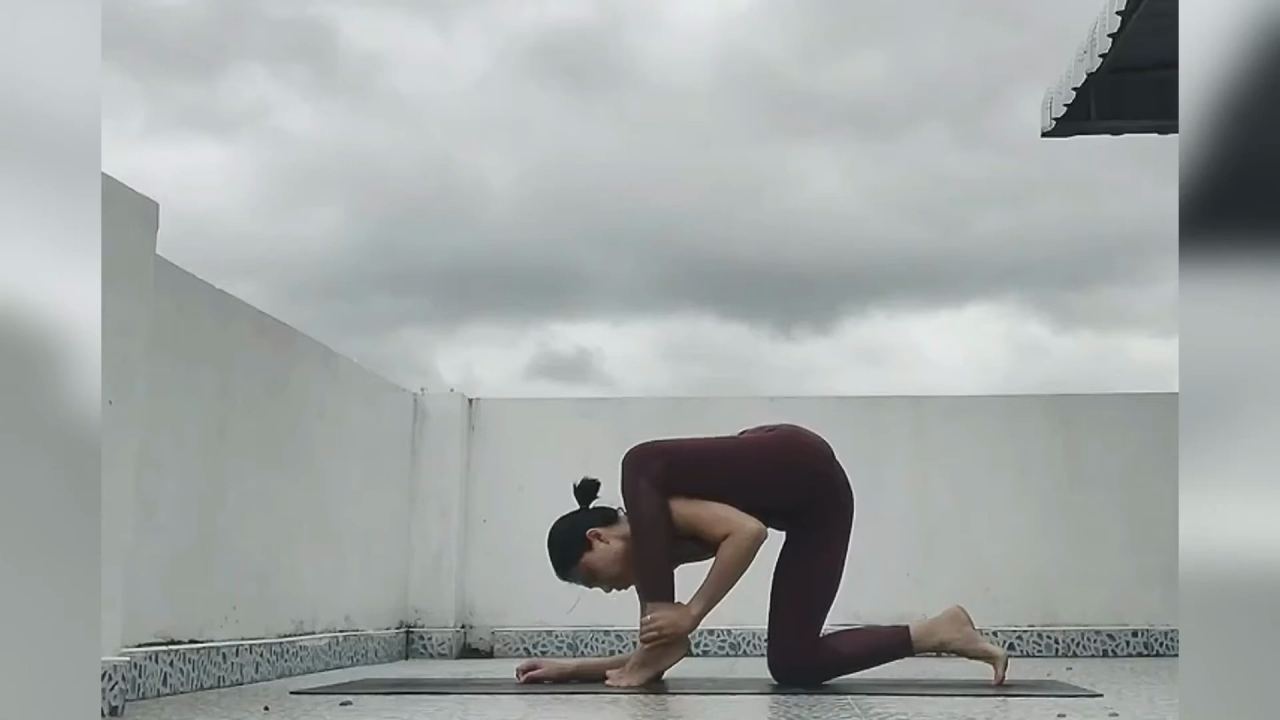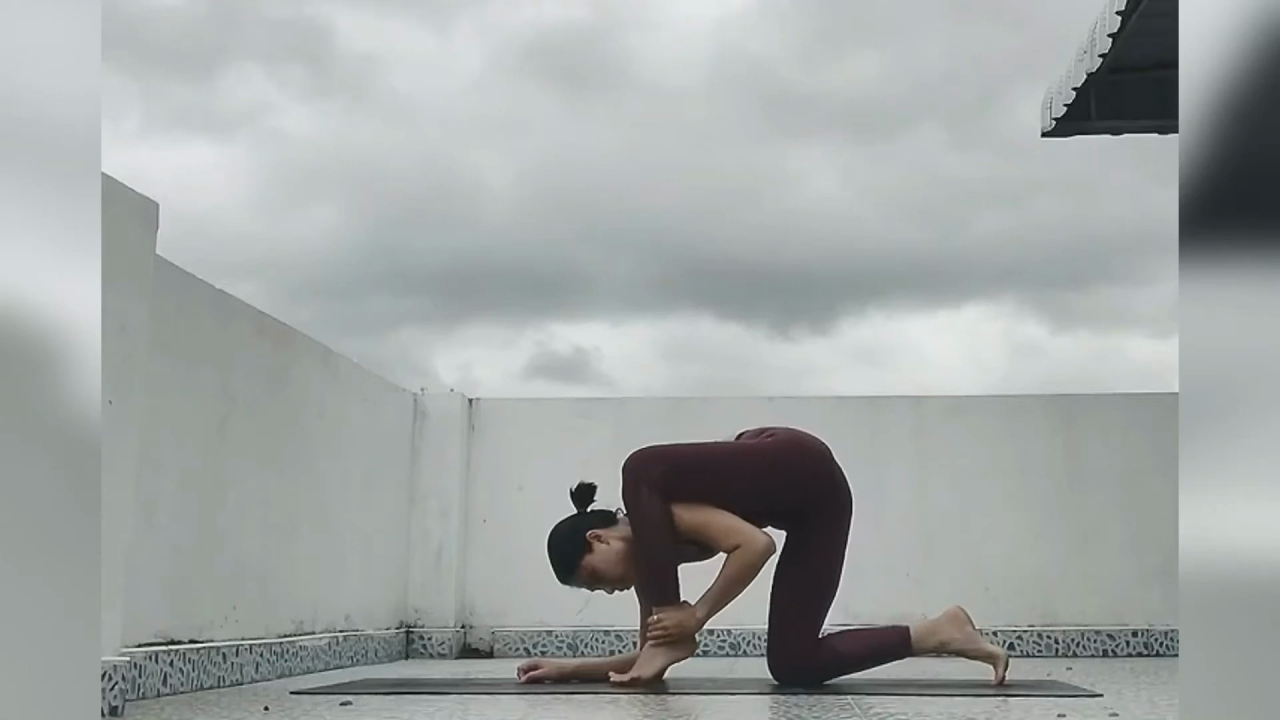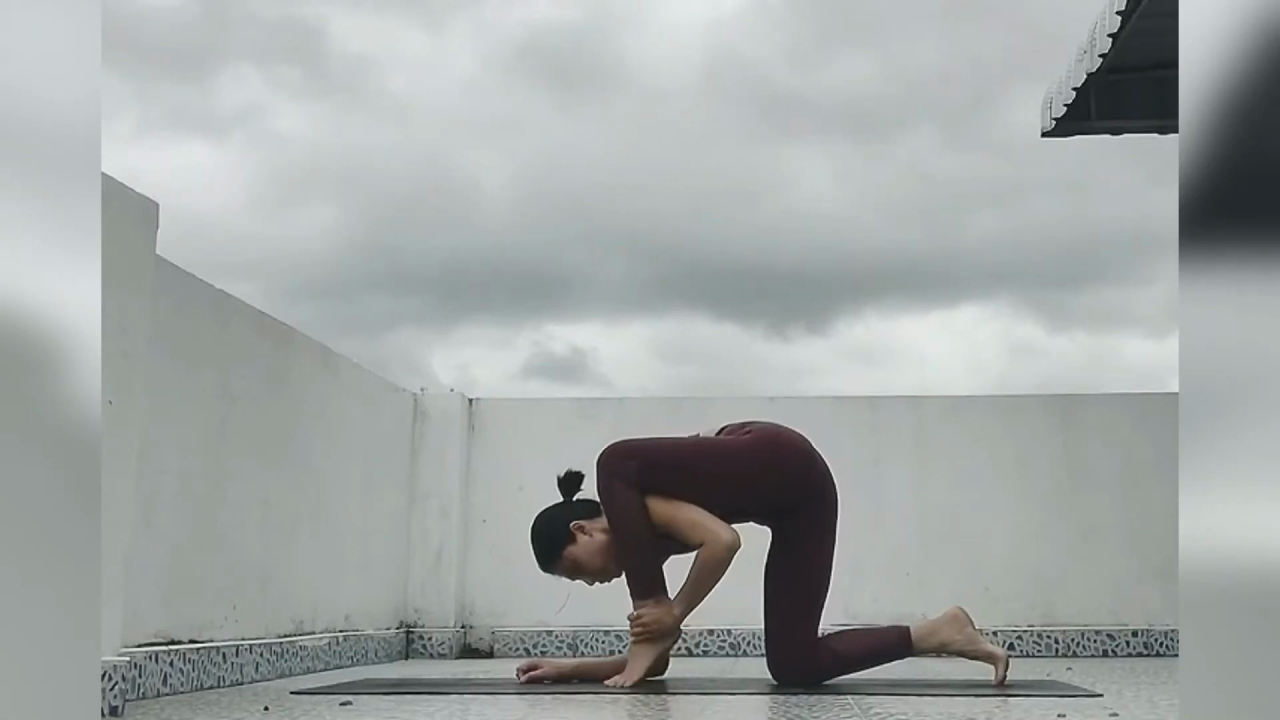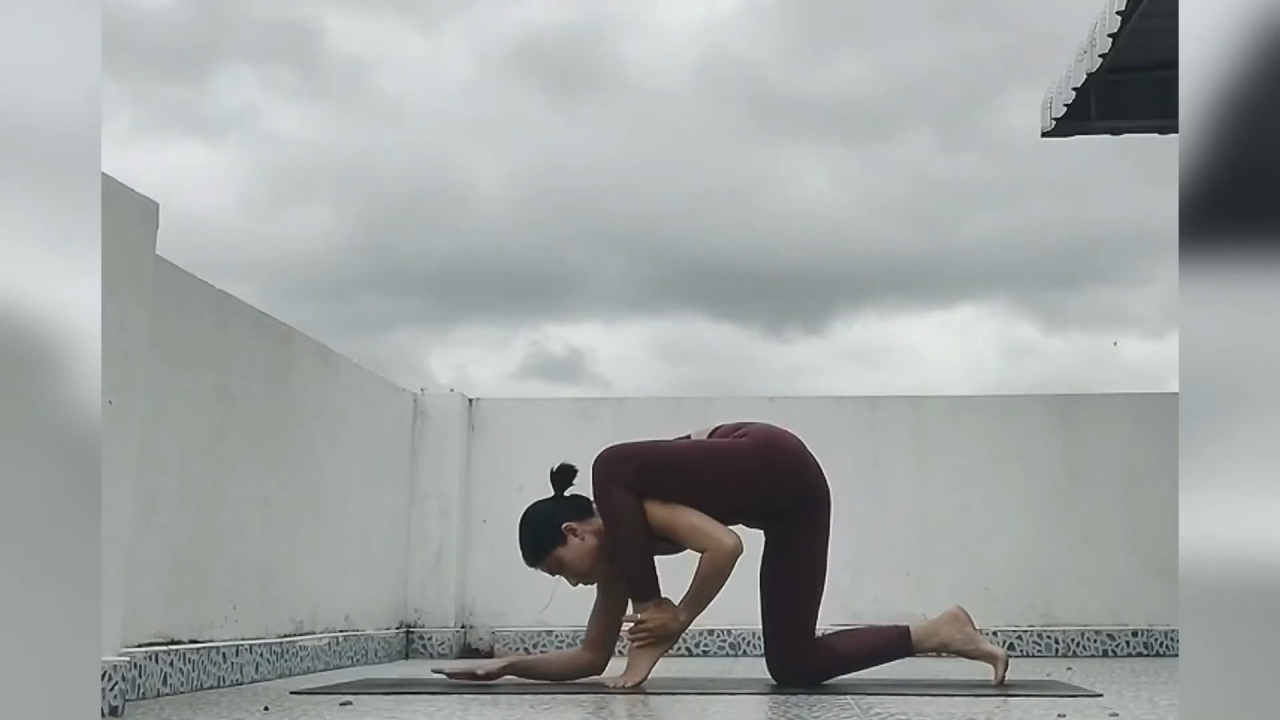
dt=0.7s
person 1, frame 1
left shoulder: (648, 474)
right shoulder: (652, 552)
left elbow: (749, 532)
right elbow: (646, 667)
left wrist: (689, 615)
right wrist: (569, 668)
left hip: (808, 468)
right hip: (815, 505)
left knee: (642, 463)
right knee: (793, 664)
right ankle: (941, 632)
person 1, frame 2
left shoulder: (646, 483)
right shoulder: (648, 553)
left elbow: (756, 545)
right elbow: (650, 660)
left wrist: (695, 617)
right wrist: (569, 668)
left hip: (806, 471)
right hip: (817, 505)
left knee: (641, 469)
right knee: (793, 665)
right ankle: (941, 633)
person 1, frame 3
left shoulder: (627, 491)
right shoulder: (640, 545)
left elbow: (723, 541)
right elbow: (656, 662)
left wrist: (673, 614)
right wrist: (569, 668)
left hip: (786, 463)
right hip: (803, 495)
left knee: (615, 463)
right knee: (794, 665)
right ankle: (943, 633)
person 1, frame 4
left shoulder: (625, 502)
right shoulder: (616, 549)
left elbow: (725, 546)
right elbow: (591, 657)
left wrist: (678, 619)
right wrist: (508, 664)
left hip: (781, 466)
right hip: (793, 498)
left knee: (611, 467)
right knee: (795, 665)
left ankle: (649, 631)
right ankle: (939, 633)
